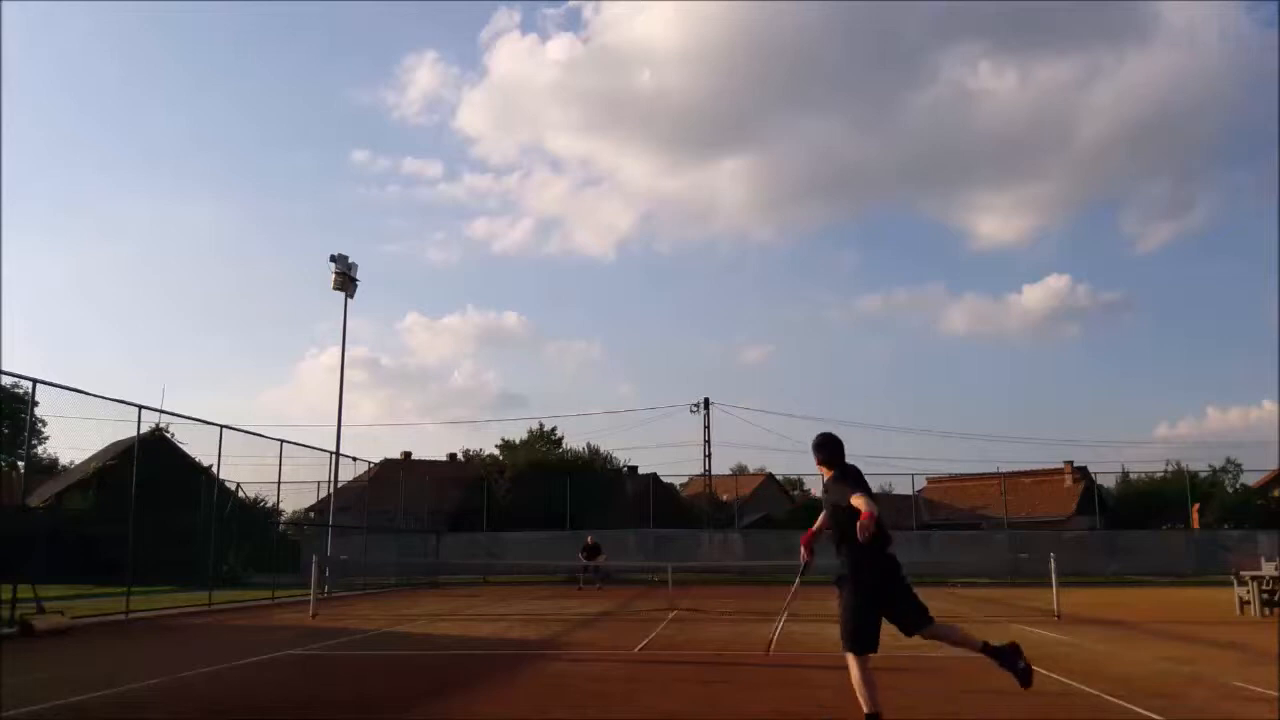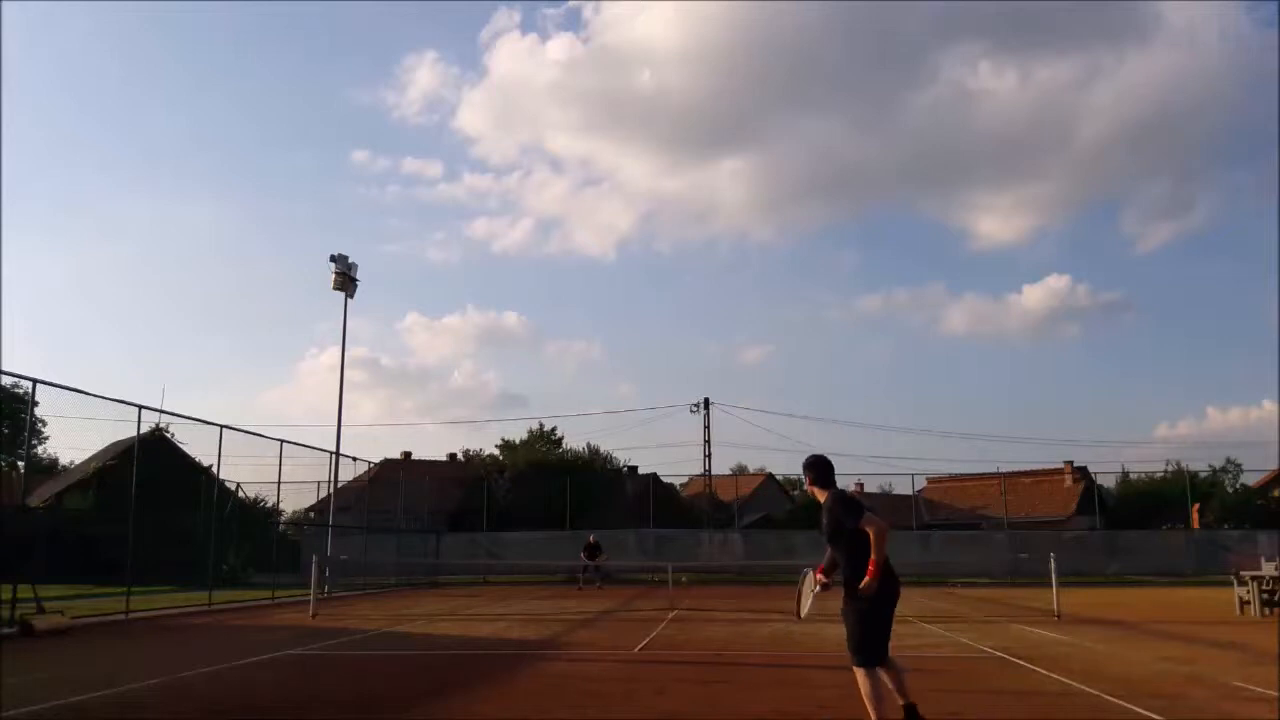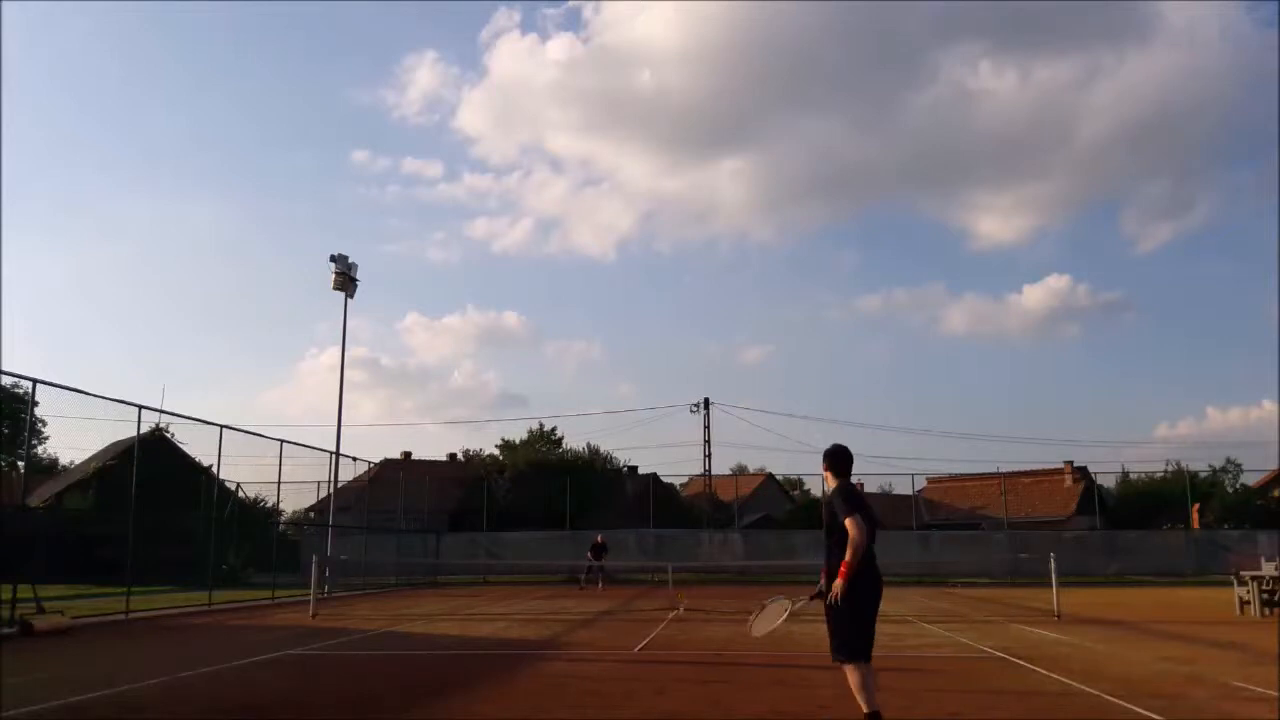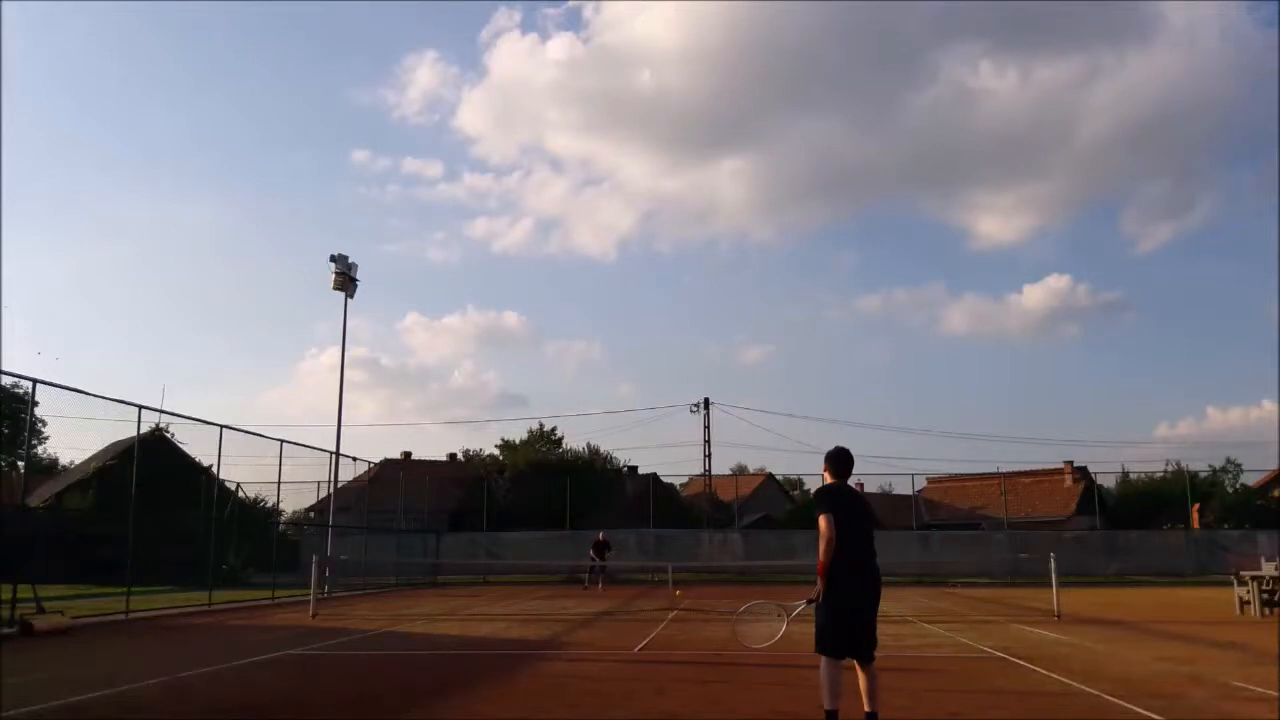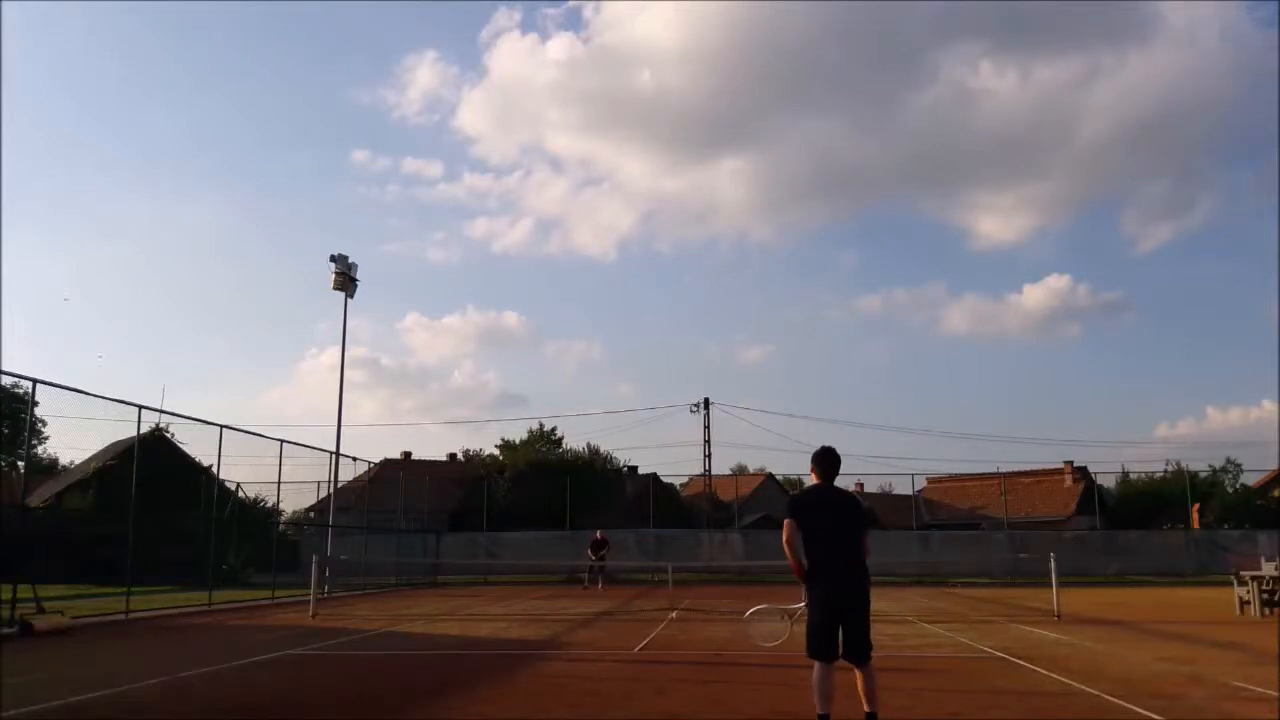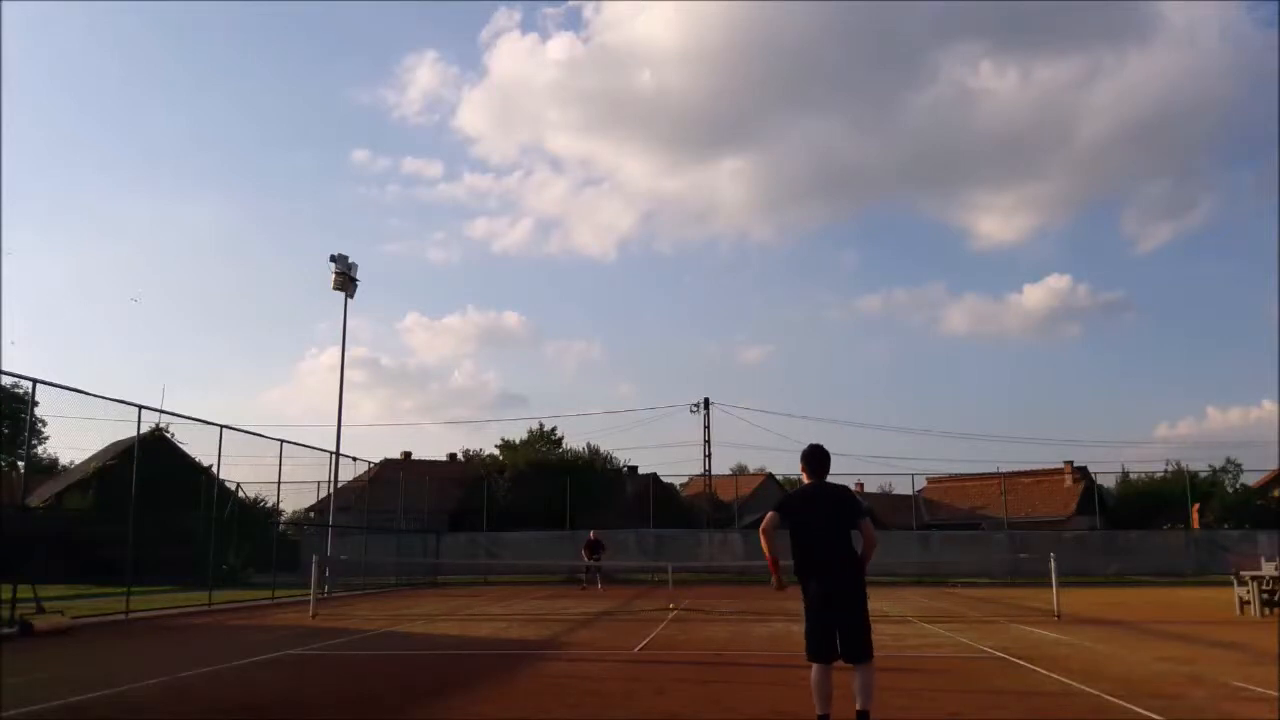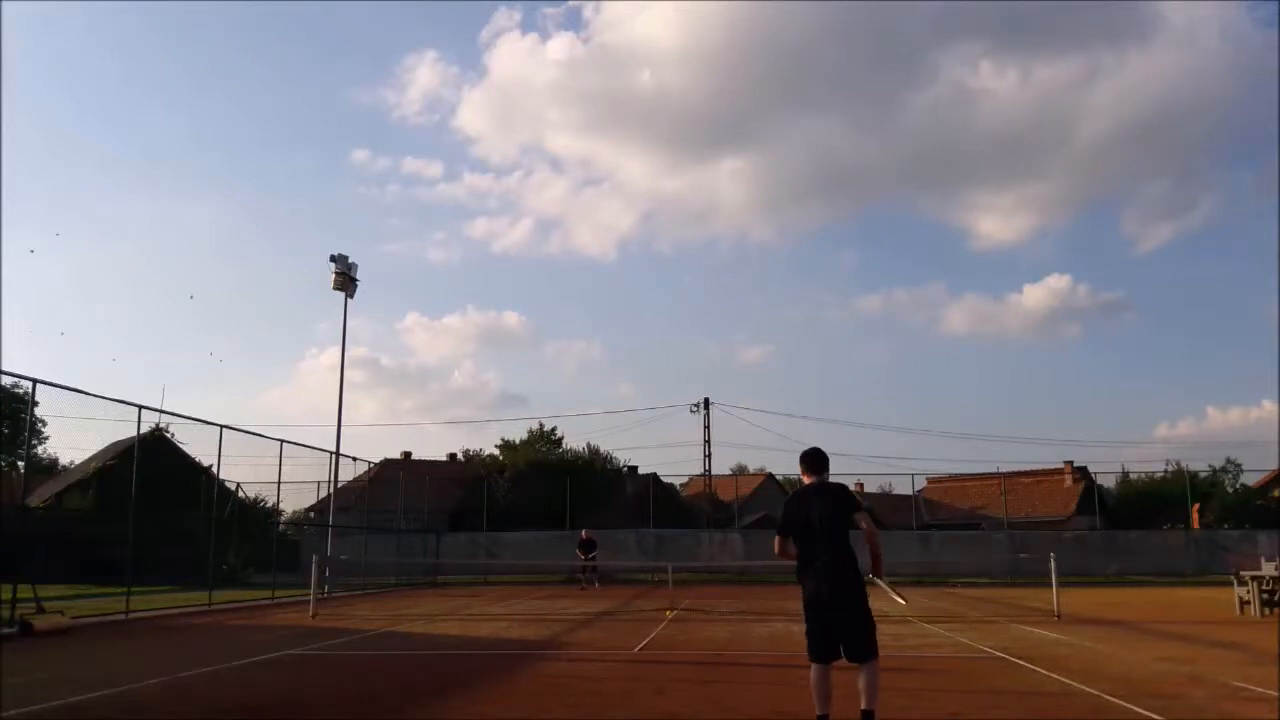
dt=0.3s
person 1, frame 1
left shoulder: (840, 483)
right shoulder: (848, 473)
left elbow: (864, 501)
left wrist: (867, 516)
right wrist: (810, 536)
left hip: (862, 577)
right hip: (884, 570)
left knee: (855, 654)
right knee: (926, 627)
right ankle: (1002, 654)
person 1, frame 2
left shoulder: (838, 503)
right shoulder: (834, 504)
left elbow: (878, 527)
right elbow: (838, 547)
left wrist: (873, 572)
right wrist: (823, 570)
left hip: (869, 591)
right hip: (866, 592)
left knee: (864, 664)
right knee: (875, 658)
person 1, frame 3
left shoulder: (839, 494)
right shoulder: (855, 495)
left elbow: (858, 536)
left wrist: (841, 576)
right wrist: (828, 573)
left hip: (850, 587)
right hip: (868, 583)
left knee: (847, 659)
right knee: (860, 657)
person 1, frame 4
left shoulder: (825, 494)
right shoulder: (860, 499)
left elbow: (828, 535)
left wrist: (822, 576)
left hip: (840, 584)
right hip: (868, 582)
left knee: (829, 656)
right knee: (864, 657)
person 1, frame 5
left shoulder: (800, 500)
right shoulder: (853, 501)
left elbow: (788, 536)
right elbow: (864, 548)
left wrist: (801, 573)
left hip: (822, 585)
right hip: (856, 583)
left knee: (823, 660)
right knee: (862, 659)
person 1, frame 6
left shoulder: (791, 500)
right shoulder: (845, 495)
left elbow: (765, 529)
right elbow: (871, 538)
left wrist: (775, 570)
left hip: (815, 586)
right hip: (849, 582)
left knee: (821, 661)
right knee: (862, 659)
person 1, frame 7
left shoulder: (791, 502)
right shoulder: (838, 492)
left elbow: (780, 550)
right elbow: (868, 529)
right wrist: (876, 562)
left hip: (811, 583)
right hip: (844, 579)
left knee: (820, 660)
right knee: (866, 656)
